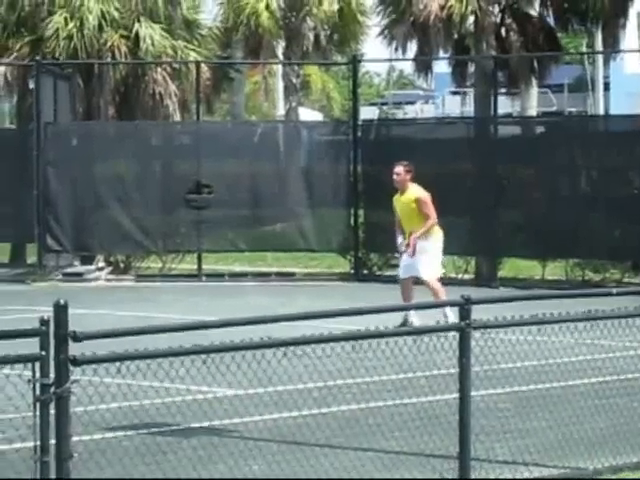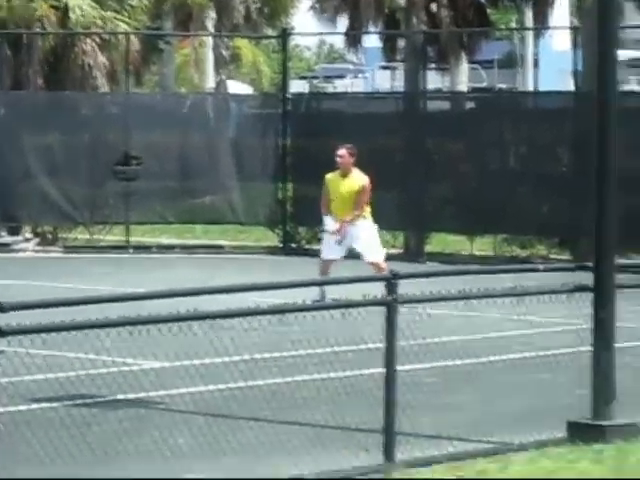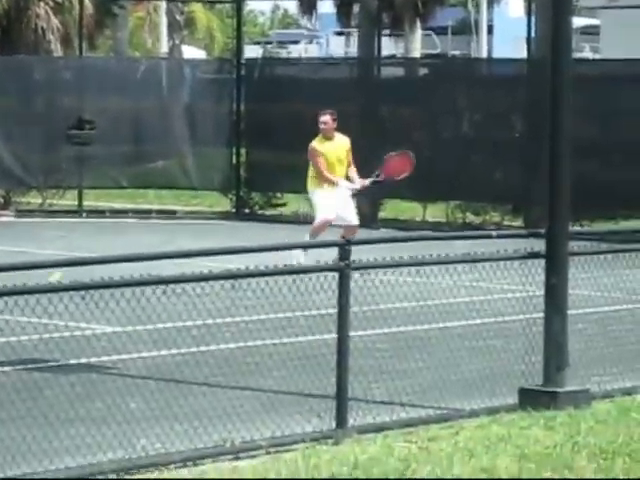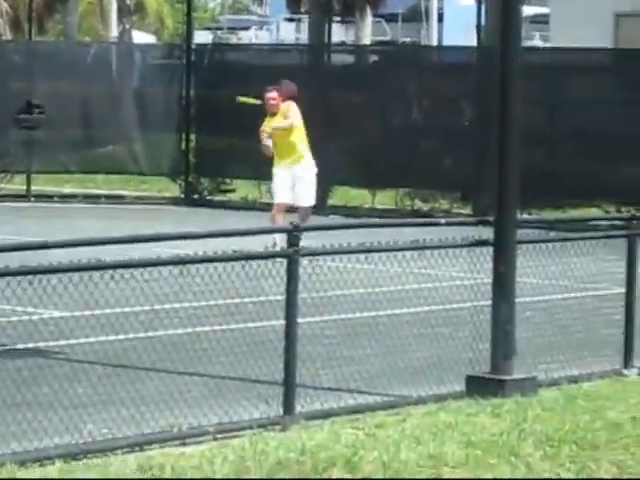
dt=0.4s
person 1, frame 1
left shoulder: (419, 195)
right shoulder: (396, 199)
left elbow: (433, 220)
left wrist: (416, 235)
right wrist: (400, 238)
left hip: (429, 240)
right hip: (413, 243)
left knee: (429, 279)
right knee: (404, 279)
left ankle: (449, 317)
right ankle: (410, 318)
person 1, frame 2
left shoulder: (363, 182)
right shoulder: (329, 178)
left elbow: (359, 209)
right elbow: (325, 203)
left wrist: (344, 224)
right wrist: (328, 221)
left hip: (360, 223)
right hip: (336, 223)
left knee: (376, 260)
right knee: (326, 259)
right ankle: (322, 295)
person 1, frame 3
left shoulder: (345, 141)
right shoulder: (315, 146)
left elbow: (350, 166)
right elbow: (323, 174)
left wrist: (356, 179)
right wrist: (342, 184)
left hip: (342, 189)
right hip: (321, 188)
left knee: (353, 225)
right knee: (326, 218)
person 1, frame 4
left shoulder: (289, 107)
right shoulder: (265, 126)
left elbow: (293, 123)
right elbow: (268, 153)
left wrist: (275, 126)
right wrist: (266, 141)
left hip: (303, 164)
right hip: (283, 167)
left knee: (306, 206)
right knee: (280, 204)
right ankle: (277, 243)
